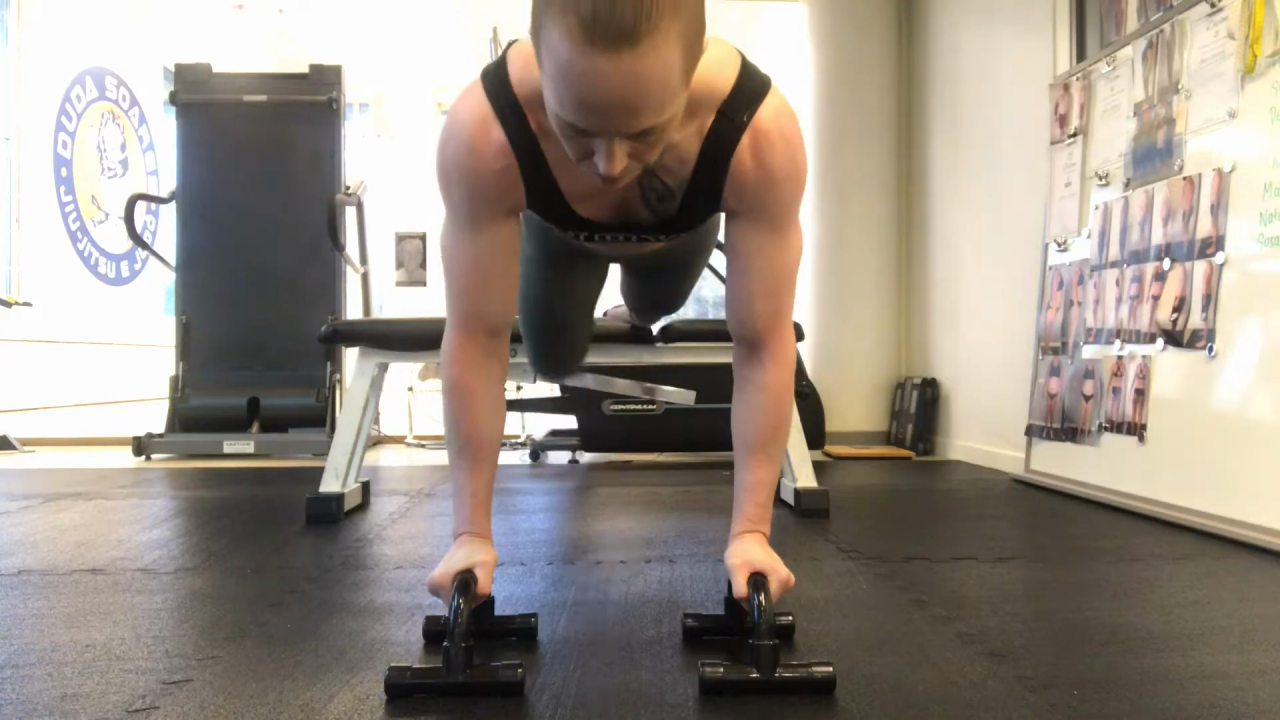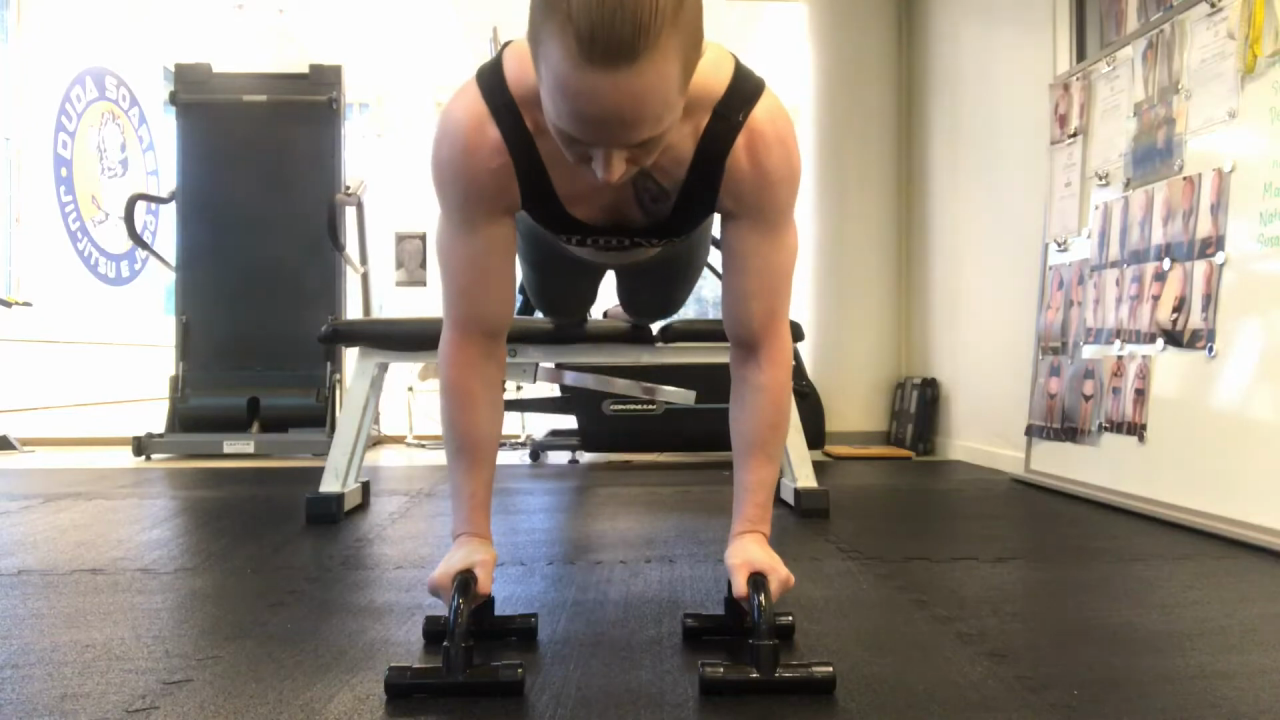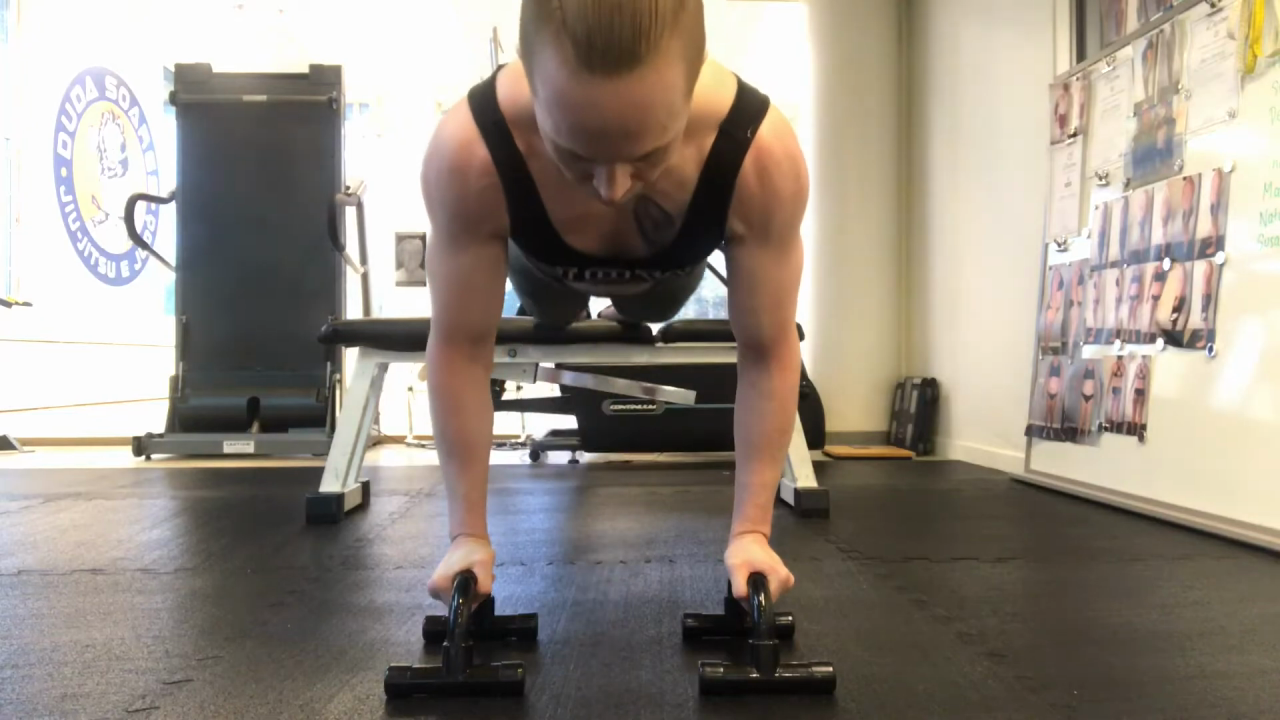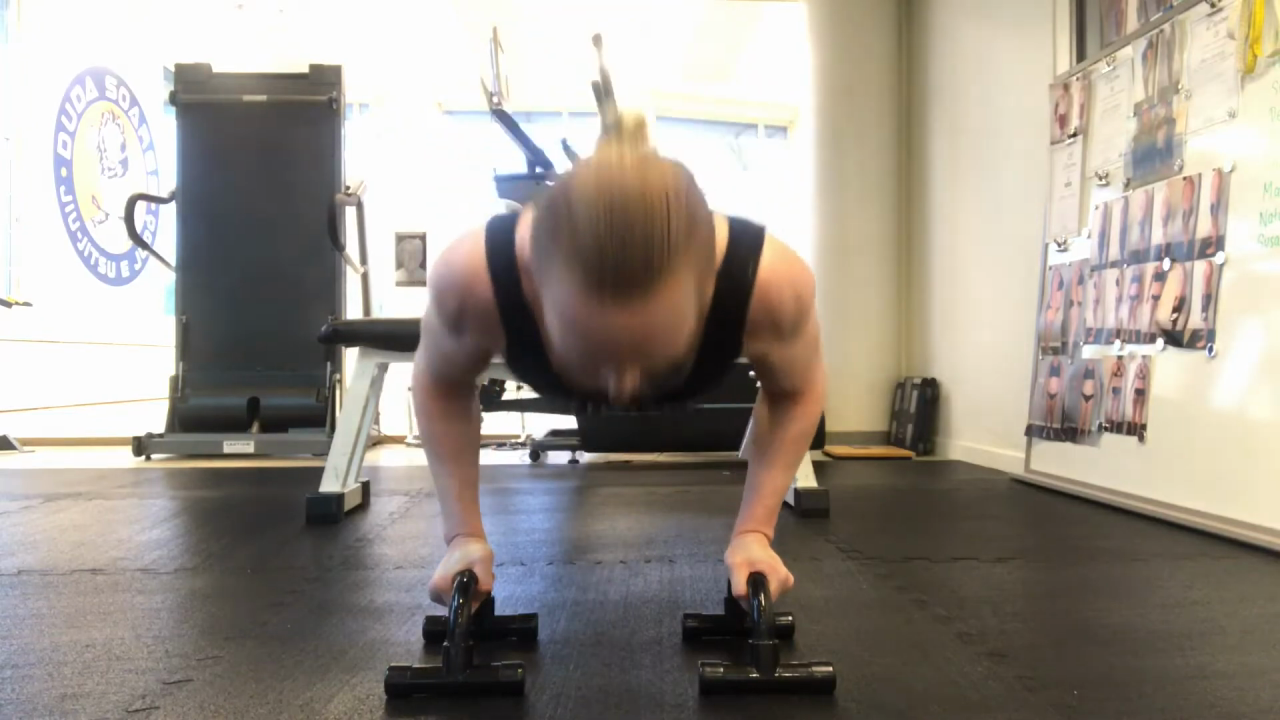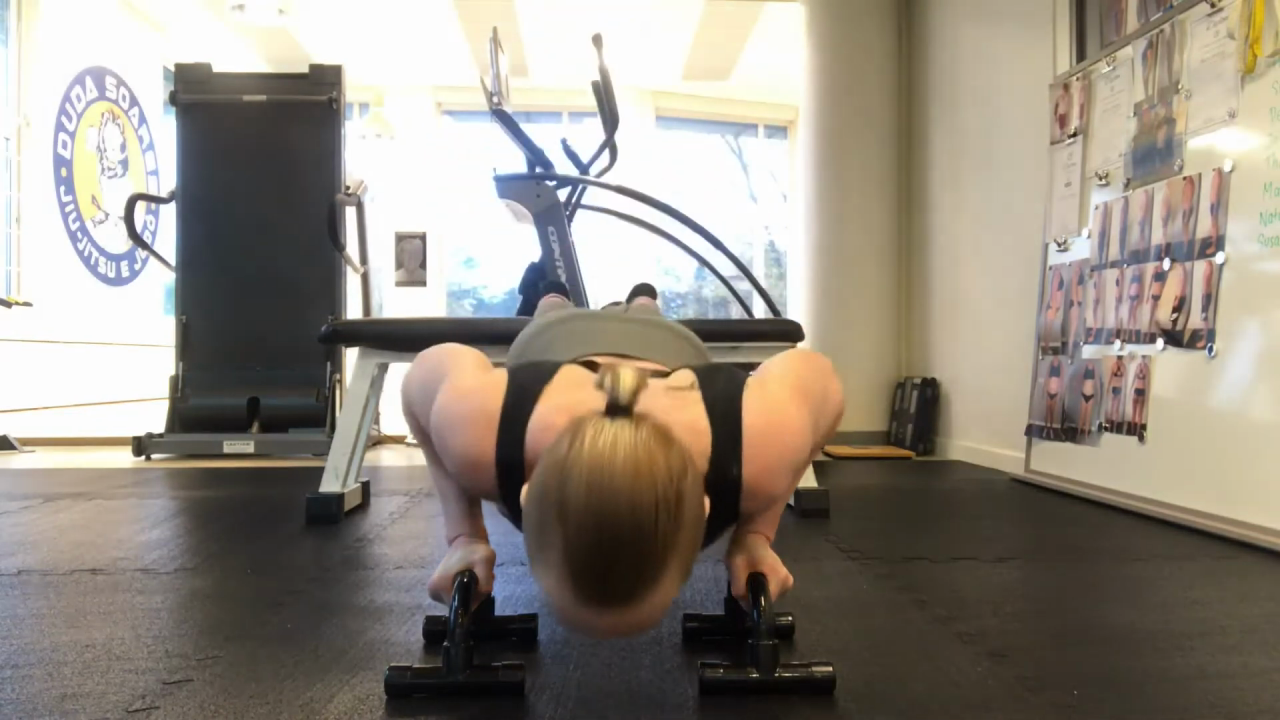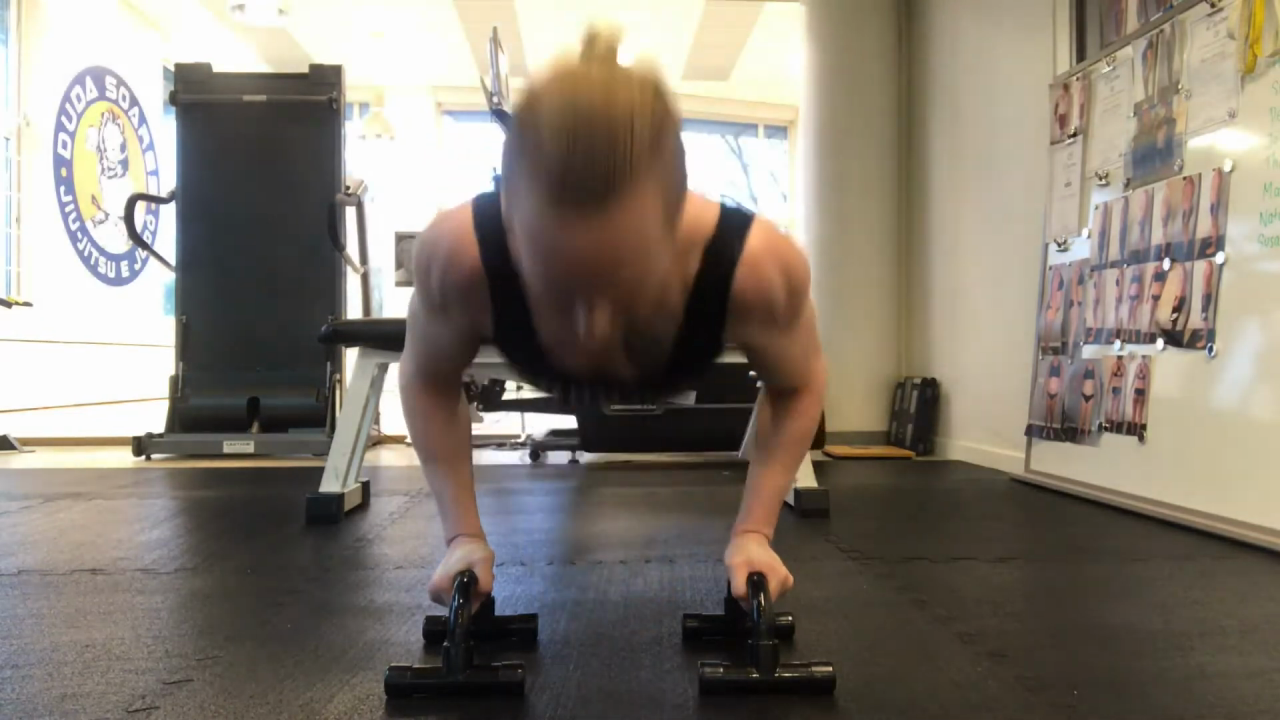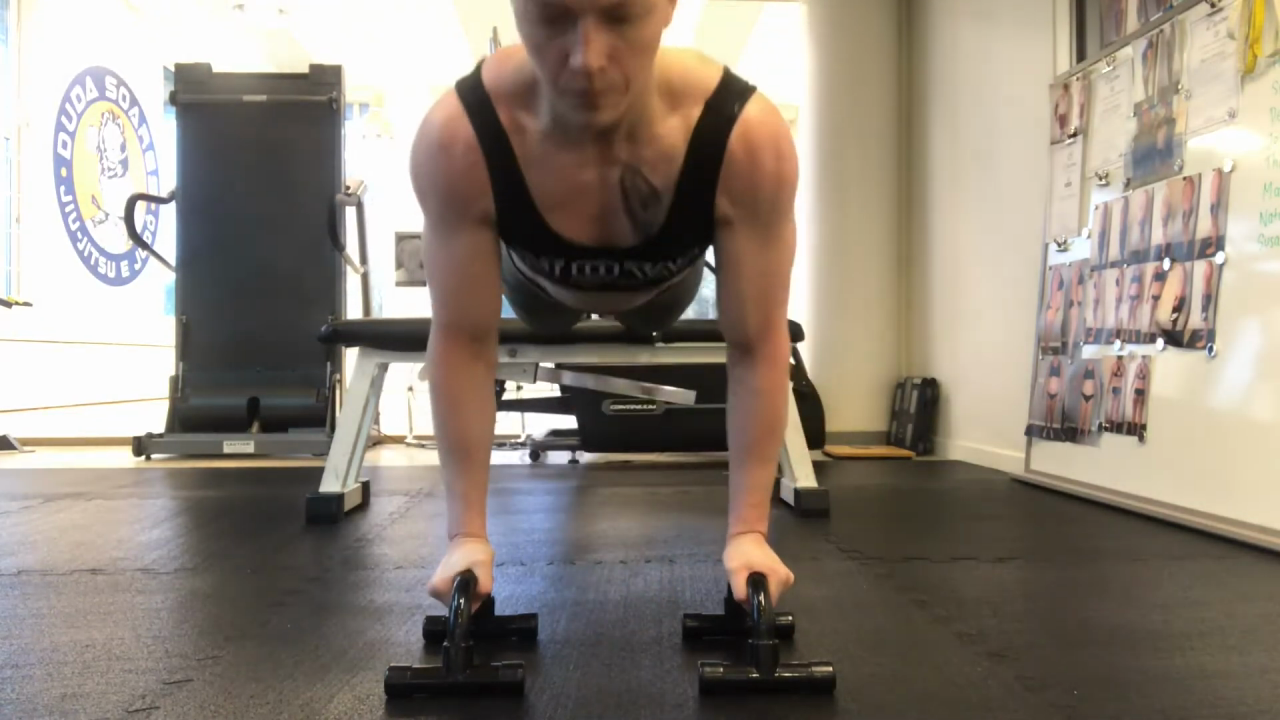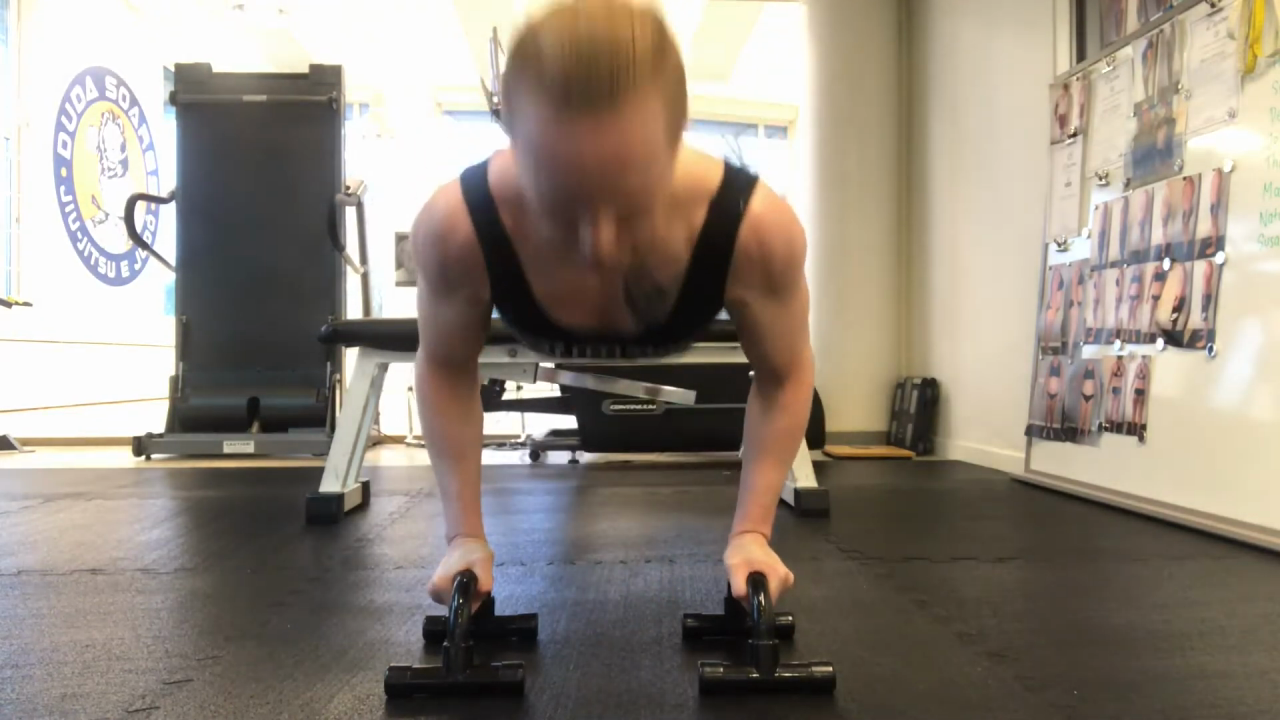
dt=0.4s
person 1, frame 1
left shoulder: (760, 132)
right shoulder: (483, 131)
left elbow: (762, 342)
right elbow: (478, 338)
left wrist: (751, 529)
right wrist: (471, 531)
left hip: (678, 233)
right hip: (560, 233)
left knee: (655, 309)
right knee: (553, 360)
left ankle: (636, 312)
person 1, frame 2
left shoulder: (754, 135)
right shoulder: (477, 130)
left elbow: (758, 345)
right elbow: (475, 339)
left wrist: (751, 530)
right wrist: (471, 532)
left hip: (672, 238)
right hip: (553, 236)
left knee: (652, 312)
right knee: (559, 311)
person 1, frame 3
left shoulder: (760, 154)
right shoulder: (468, 151)
left elbow: (768, 353)
right elbow: (460, 347)
left wrist: (750, 531)
right wrist: (467, 535)
left hip: (665, 268)
right hip: (546, 260)
left knee: (646, 315)
right knee: (551, 316)
person 1, frame 4
left shoulder: (767, 282)
right shoulder: (474, 275)
left elbow: (796, 391)
right elbow: (440, 383)
left wrist: (753, 531)
right wrist: (463, 535)
person 1, frame 5
left shoulder: (754, 454)
right shoulder: (479, 436)
left elbow: (825, 386)
right elbow: (417, 382)
left wrist: (755, 536)
right wrist: (463, 536)
left ankle: (642, 308)
right ankle: (552, 303)
person 1, frame 6
left shoulder: (755, 264)
right shoulder: (458, 252)
left elbow: (798, 385)
right elbow: (427, 379)
left wrist: (754, 533)
right wrist: (463, 537)
person 1, frame 7
left shoulder: (746, 137)
right shoulder: (457, 138)
left elbow: (757, 347)
right elbow: (463, 344)
left wrist: (748, 530)
right wrist: (468, 534)
left hip: (659, 284)
right hip: (542, 280)
left knee: (653, 323)
right knee: (539, 322)
person 1, frame 8
left shoulder: (755, 226)
right shoulder: (457, 224)
left elbow: (783, 374)
right elbow: (445, 367)
left wrist: (751, 532)
right wrist: (464, 536)
left hip: (665, 328)
